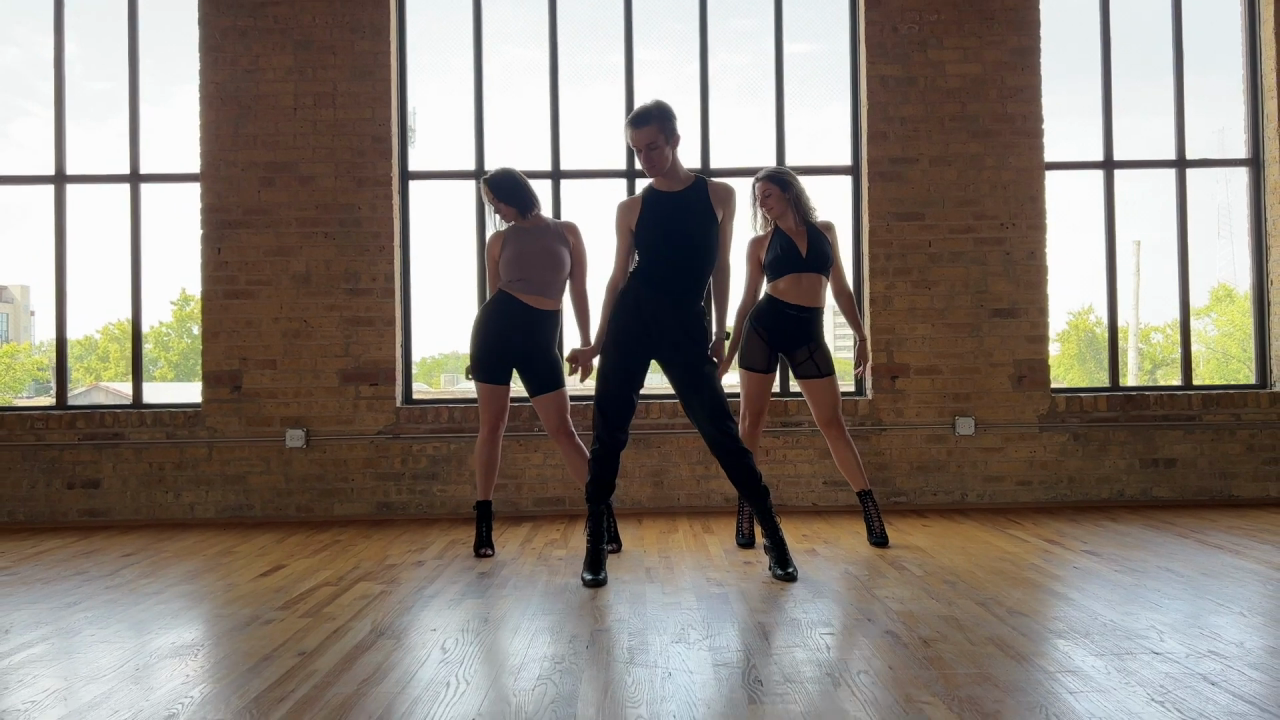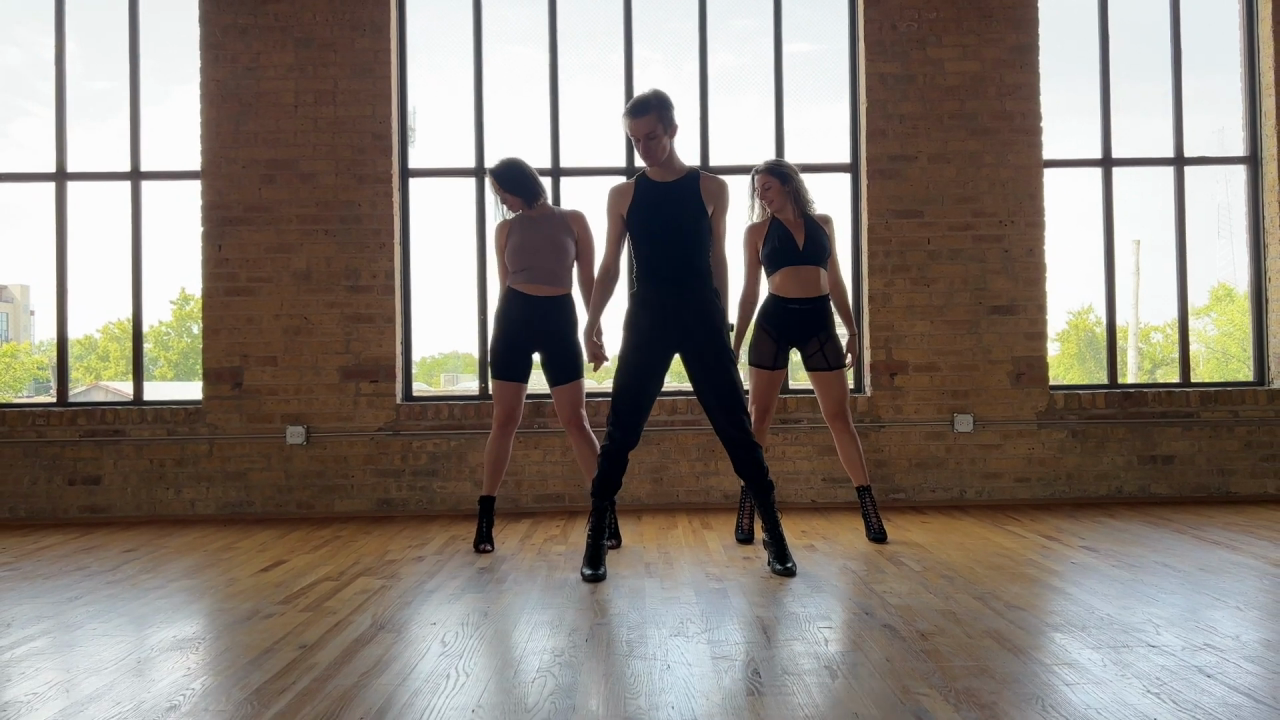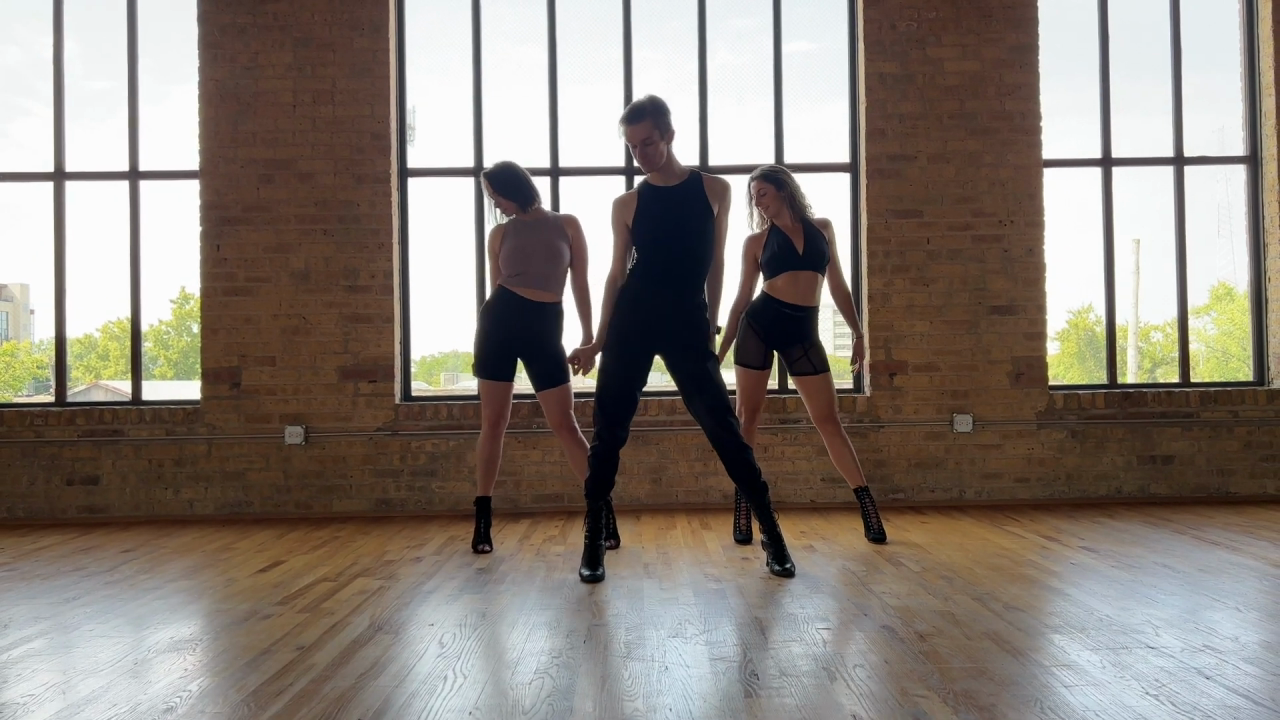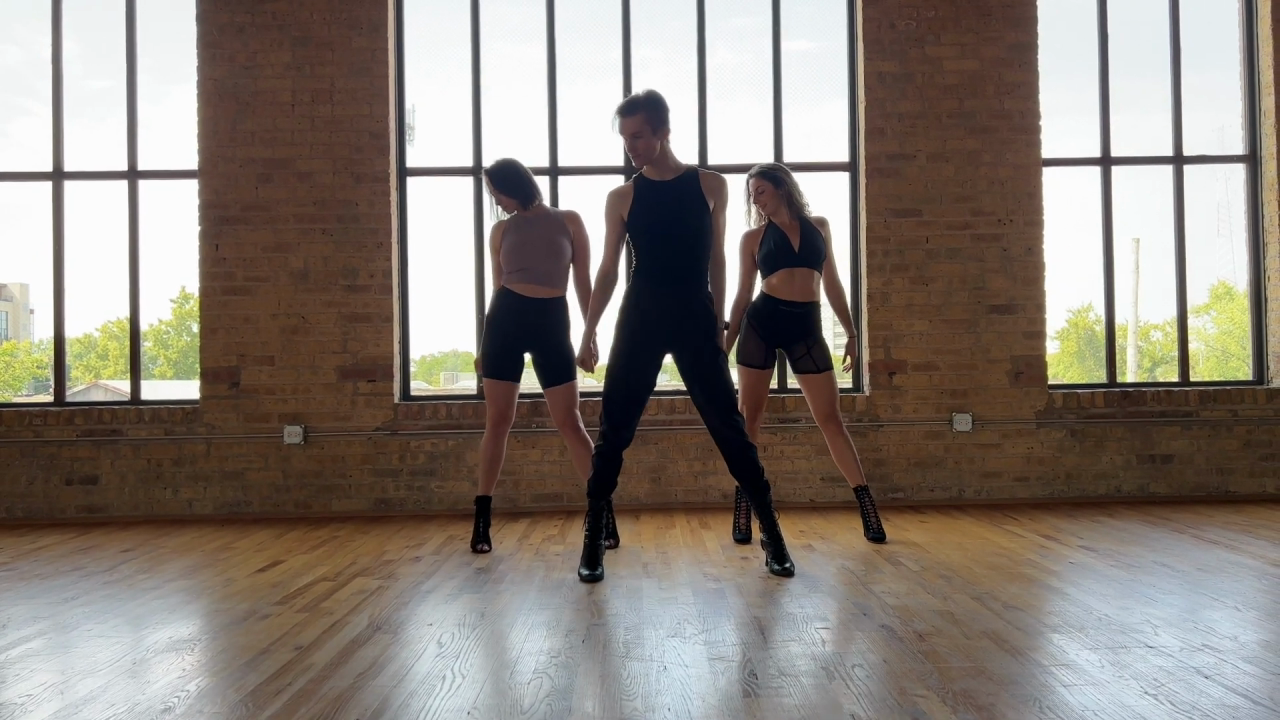
dt=0.5s
person 1, frame 1
left shoulder: (719, 196)
right shoulder: (632, 209)
left elbow: (721, 267)
right elbow: (619, 276)
left wrist: (721, 332)
right wrist: (597, 343)
left hip: (687, 326)
right hip: (632, 320)
left knee: (720, 431)
right knee: (609, 430)
left ankle: (774, 537)
right ankle: (596, 544)
person 1, frame 2
left shoulder: (711, 189)
right shoulder: (623, 195)
left elbow: (717, 259)
right elbow: (610, 266)
left wrist: (724, 323)
right wrist: (591, 323)
left hip: (701, 317)
right hip: (647, 318)
left knee: (734, 426)
right knee: (622, 427)
left ankle: (773, 532)
right ankle: (596, 538)
person 1, frame 3
left shoulder: (714, 190)
right shoulder: (627, 205)
left elbow: (715, 263)
right elbow: (617, 273)
left wrist: (711, 326)
right wrist: (597, 341)
left hip: (687, 321)
right hip: (633, 318)
left knee: (722, 426)
right knee: (609, 427)
left ankle: (771, 533)
right ankle: (593, 541)
person 1, frame 4
left shoulder: (710, 186)
right shoulder: (622, 198)
left elbow: (716, 258)
right elbow: (609, 269)
left wrist: (720, 322)
right wrist: (588, 333)
left hip: (695, 317)
right hip: (640, 318)
left knee: (727, 425)
right knee: (614, 427)
left ankle: (771, 532)
right ankle: (593, 539)
person 2, frame 1
left shoulder: (567, 232)
right shoulder: (499, 240)
left elbow: (579, 291)
right elbow: (493, 293)
left wrist: (587, 344)
right wrist: (477, 350)
left hip: (541, 337)
right hip: (498, 326)
left knee: (562, 431)
right knee: (491, 426)
left ankle: (605, 516)
right ankle: (483, 524)
person 2, frame 2
left shoulder: (572, 220)
right shoulder: (505, 228)
left elbow: (587, 278)
right elbow: (505, 284)
right wrist: (496, 336)
left hip: (559, 322)
right hip: (514, 320)
left knee: (575, 422)
right knee: (504, 422)
left ankle: (607, 512)
right ankle: (485, 520)
person 2, frame 3
left shoulder: (567, 225)
right shoulder: (500, 234)
left elbow: (580, 284)
right elbow: (495, 287)
left wrist: (589, 336)
right wrist: (482, 344)
left hip: (544, 329)
right hip: (501, 321)
left knee: (565, 426)
right knee: (493, 422)
left ankle: (604, 512)
right ankle: (482, 521)
person 2, frame 4
left shoulder: (568, 221)
right shoulder: (501, 229)
left elbow: (583, 280)
right elbow: (497, 284)
left wrist: (591, 333)
right wrist: (485, 344)
left hip: (551, 324)
right hip: (506, 320)
left knee: (569, 424)
right knee: (498, 421)
left ankle: (604, 513)
right ankle: (482, 520)
person 3, frame 1
left shoulder: (825, 230)
right shoulder: (760, 243)
left elbow: (841, 288)
right elbow: (749, 300)
left wrist: (861, 335)
right wrist: (729, 353)
left hip: (809, 335)
right hip: (765, 328)
left knee: (833, 424)
right knee: (751, 421)
left ankle: (871, 511)
right ankle: (745, 514)
person 3, frame 2
left shoulder: (822, 223)
right shoulder: (757, 231)
left elbow: (835, 282)
right elbow: (749, 292)
left wrist: (852, 331)
right wrist: (735, 343)
left hip: (819, 324)
right hip: (773, 322)
left knee: (839, 417)
right knee: (758, 417)
left ankle: (869, 507)
right ankle: (746, 510)
person 3, frame 3
left shoulder: (822, 227)
right shoulder: (757, 241)
left elbow: (838, 285)
right elbow: (742, 299)
left wrist: (858, 331)
right wrist: (720, 351)
left hip: (803, 333)
right hip: (760, 326)
left knee: (828, 421)
right knee: (746, 417)
left ankle: (869, 507)
right ankle: (742, 511)
person 3, frame 4
left shoulder: (818, 226)
right shoulder: (753, 237)
left elbow: (832, 284)
right elbow: (742, 296)
left wrist: (851, 333)
right wrist: (724, 346)
left hip: (807, 329)
right hip: (762, 325)
left knee: (830, 419)
right knee: (748, 416)
left ankle: (867, 505)
right ankle: (742, 509)
